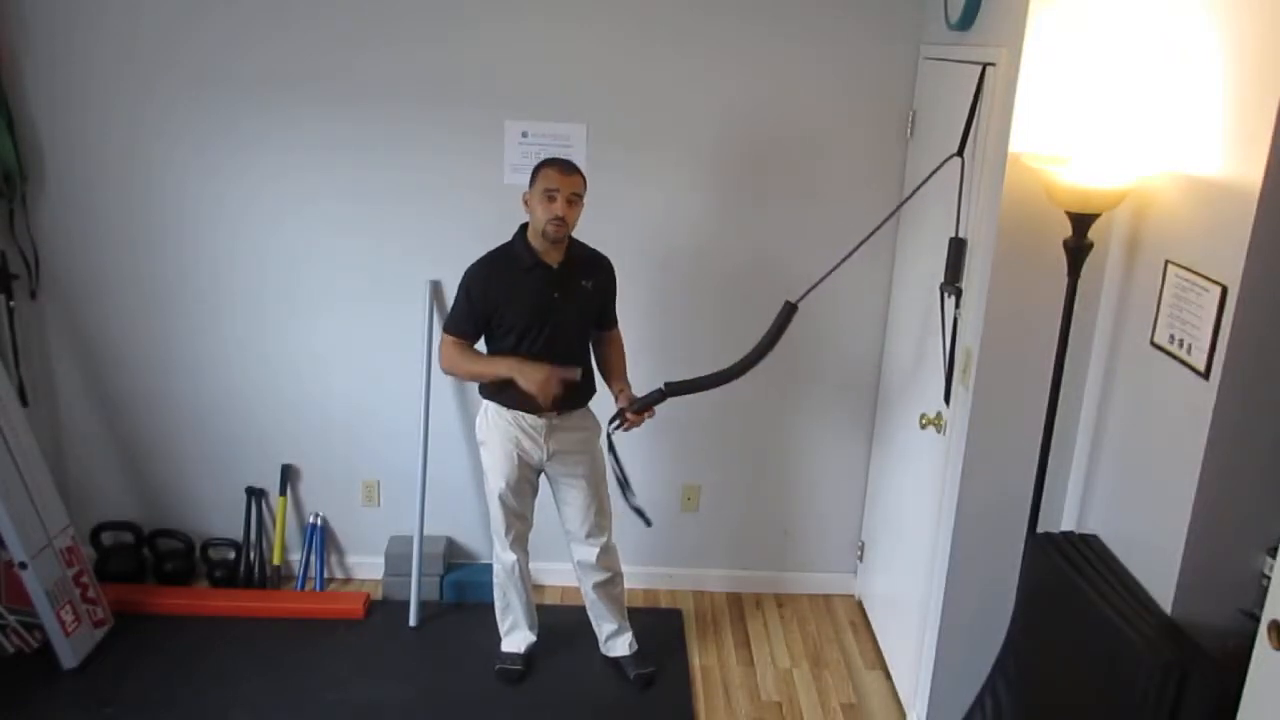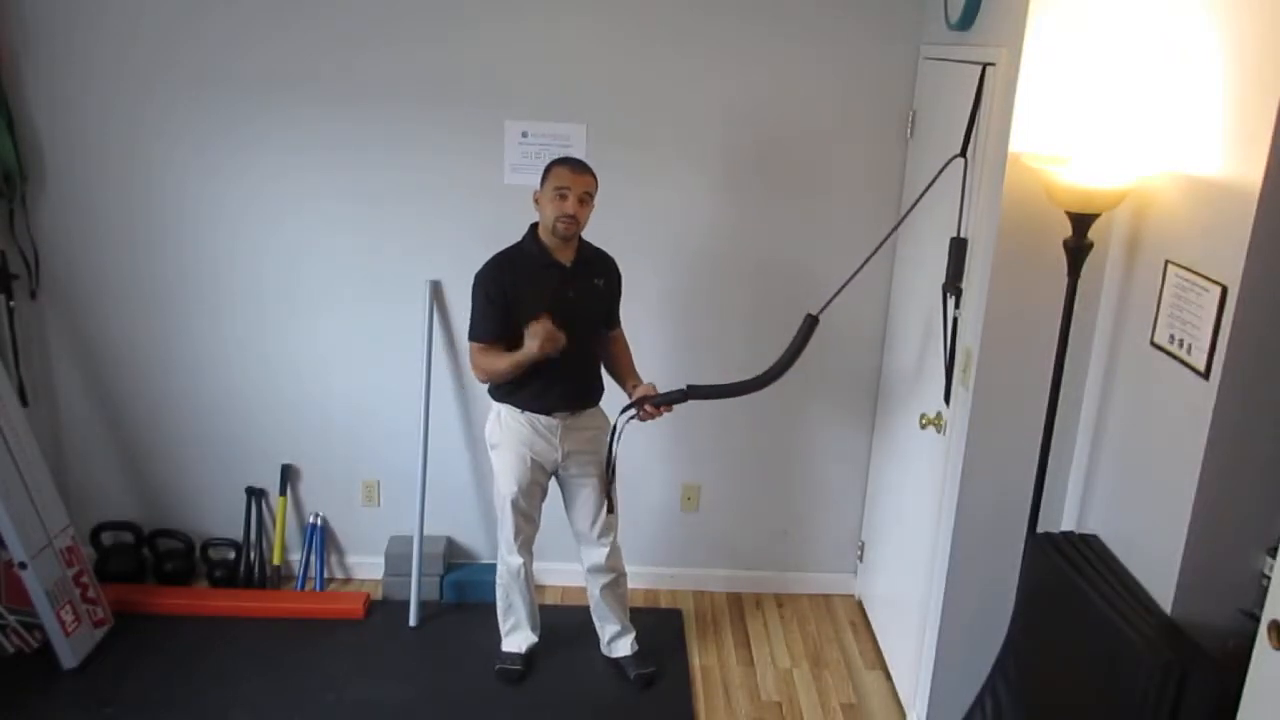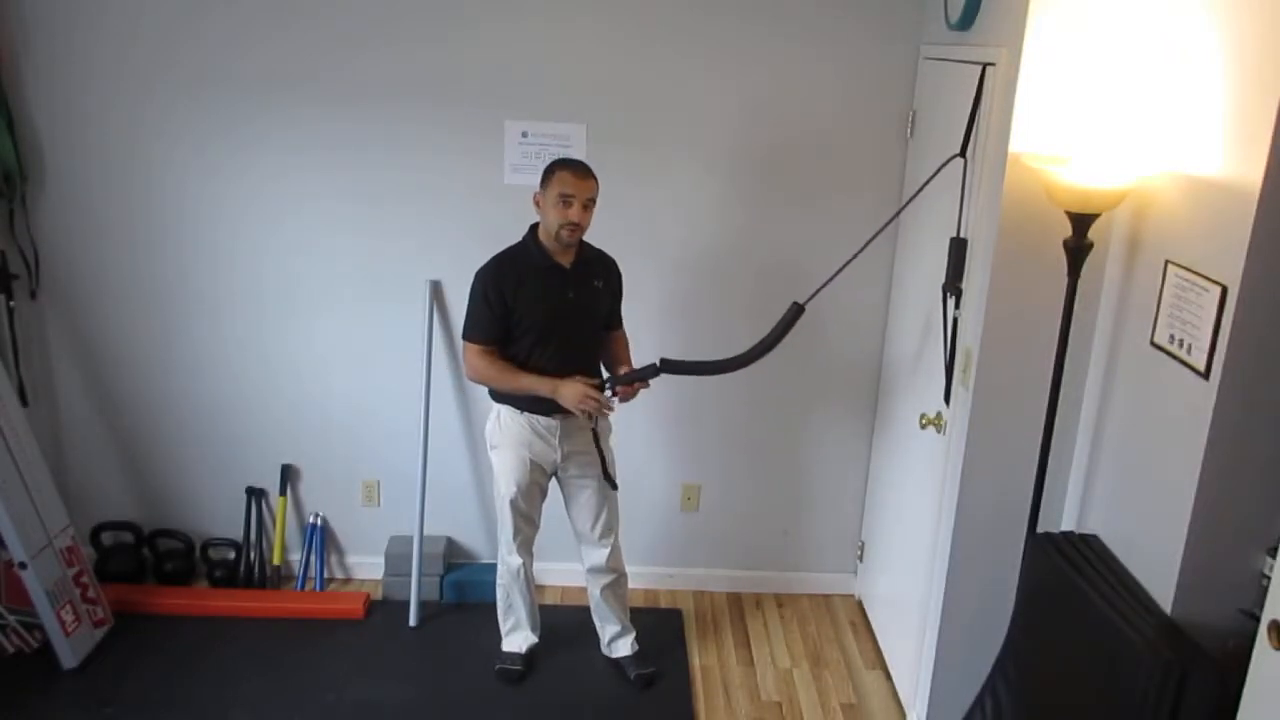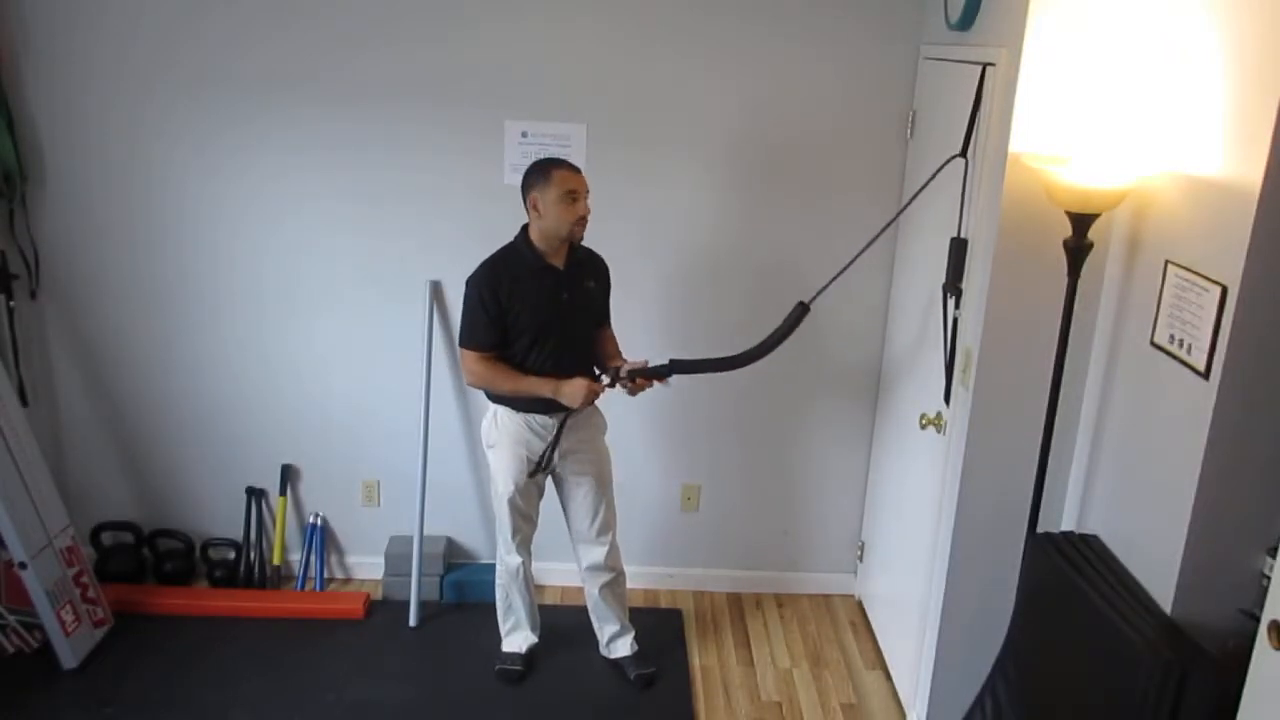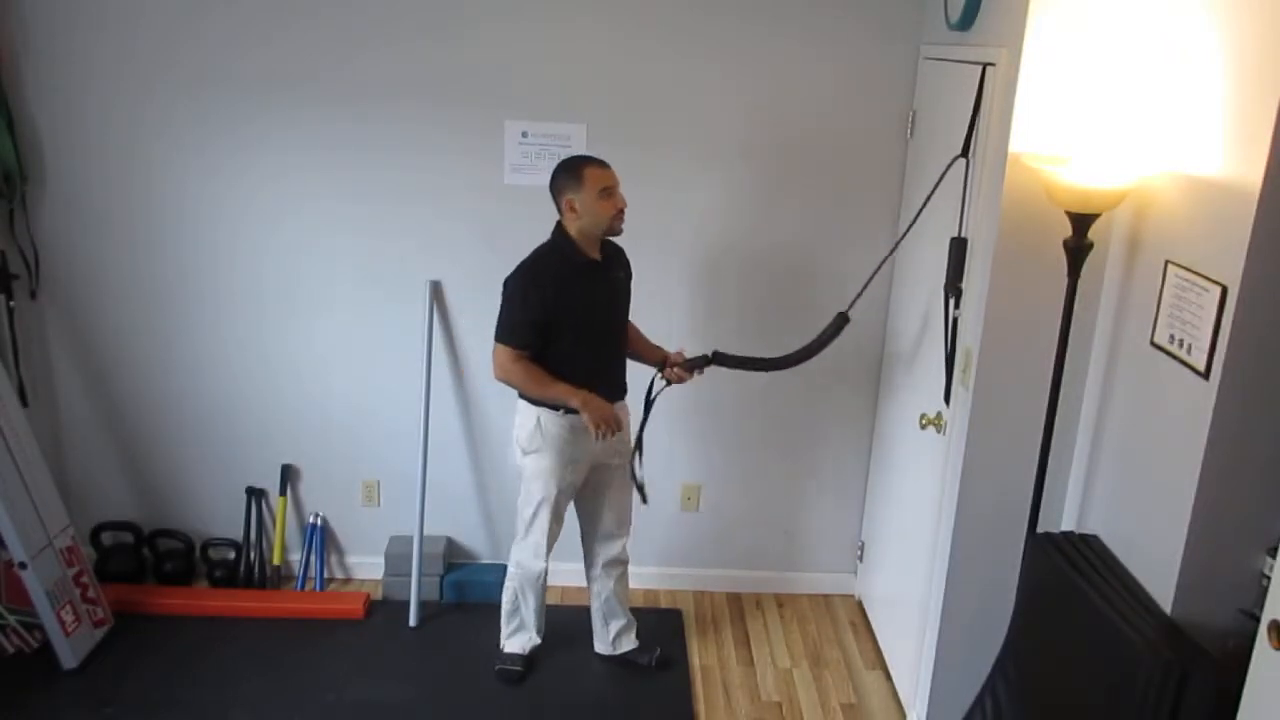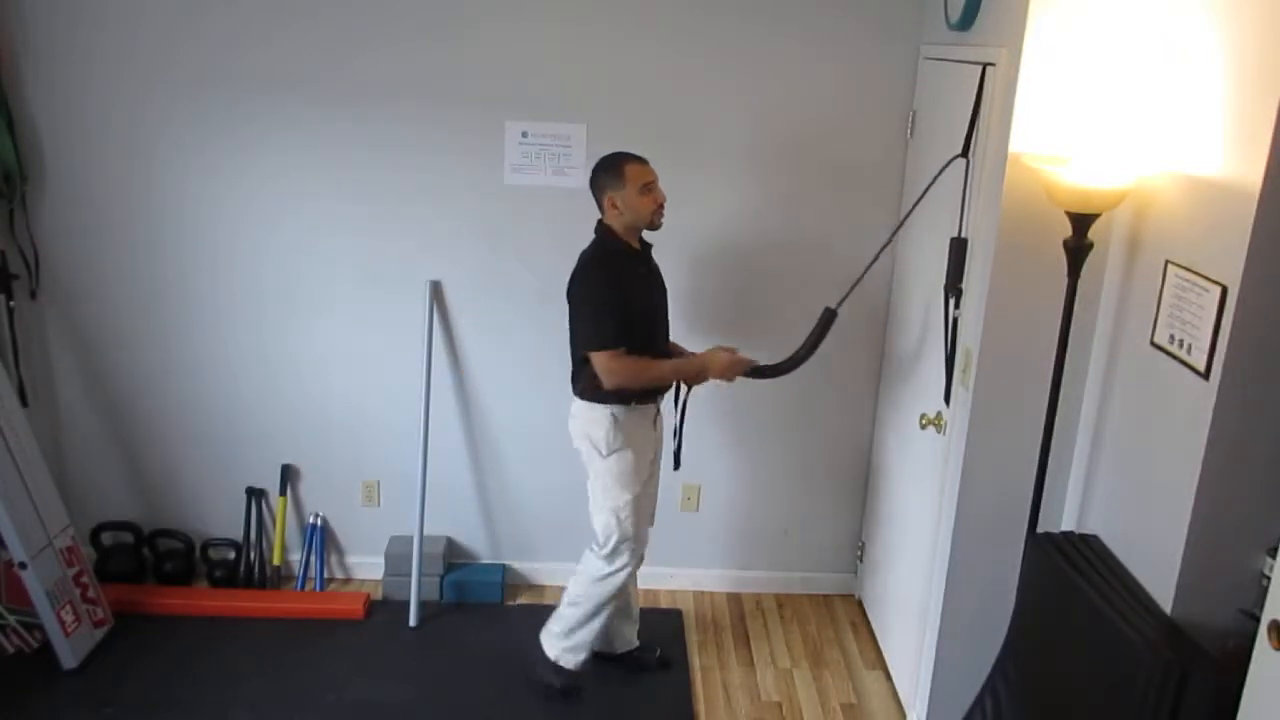
dt=0.5s
person 1, frame 1
left shoulder: (597, 268)
right shoulder: (488, 272)
right elbow: (451, 357)
left wrist: (620, 389)
right wrist: (516, 369)
left hip: (575, 423)
right hip: (508, 423)
left knee: (594, 541)
right knee: (509, 543)
left ankle: (618, 642)
right ankle: (517, 639)
person 1, frame 2
left shoulder: (603, 268)
right shoulder: (501, 272)
right elbow: (482, 366)
left wrist: (633, 385)
right wrist: (528, 351)
left hip: (586, 423)
right hip: (519, 425)
left knee: (601, 543)
right knee: (515, 544)
left ankle: (619, 642)
right ankle: (517, 640)
person 1, frame 3
left shoulder: (604, 269)
right shoulder: (500, 273)
right elbow: (477, 364)
left wrist: (625, 371)
right wrist: (555, 387)
left hip: (587, 425)
right hip: (520, 426)
left knee: (602, 543)
right knee: (516, 545)
left ankle: (619, 642)
right ankle: (518, 640)
person 1, frame 4
left shoulder: (593, 267)
right shoulder: (493, 277)
right elbow: (475, 369)
left wrist: (620, 366)
right wrist: (555, 387)
left hip: (582, 423)
right hip: (515, 425)
left knee: (599, 543)
right knee: (514, 546)
left ankle: (619, 643)
right ankle: (517, 640)
person 1, frame 5
left shoulder: (616, 260)
right shoulder: (536, 276)
right elbow: (507, 366)
left wrist: (661, 359)
right wrist: (583, 401)
left hip: (607, 424)
right hip: (552, 427)
left knee: (610, 542)
right knee: (534, 546)
left ankle: (615, 640)
right ankle: (517, 641)
person 1, frame 6
left shoulder: (639, 253)
right shoulder: (597, 271)
right elbow: (612, 370)
left wrist: (686, 356)
right wrist: (698, 365)
left hip: (643, 414)
right hip: (610, 421)
left knee: (631, 541)
right knee: (620, 547)
left ankle: (617, 640)
right ankle: (560, 647)
